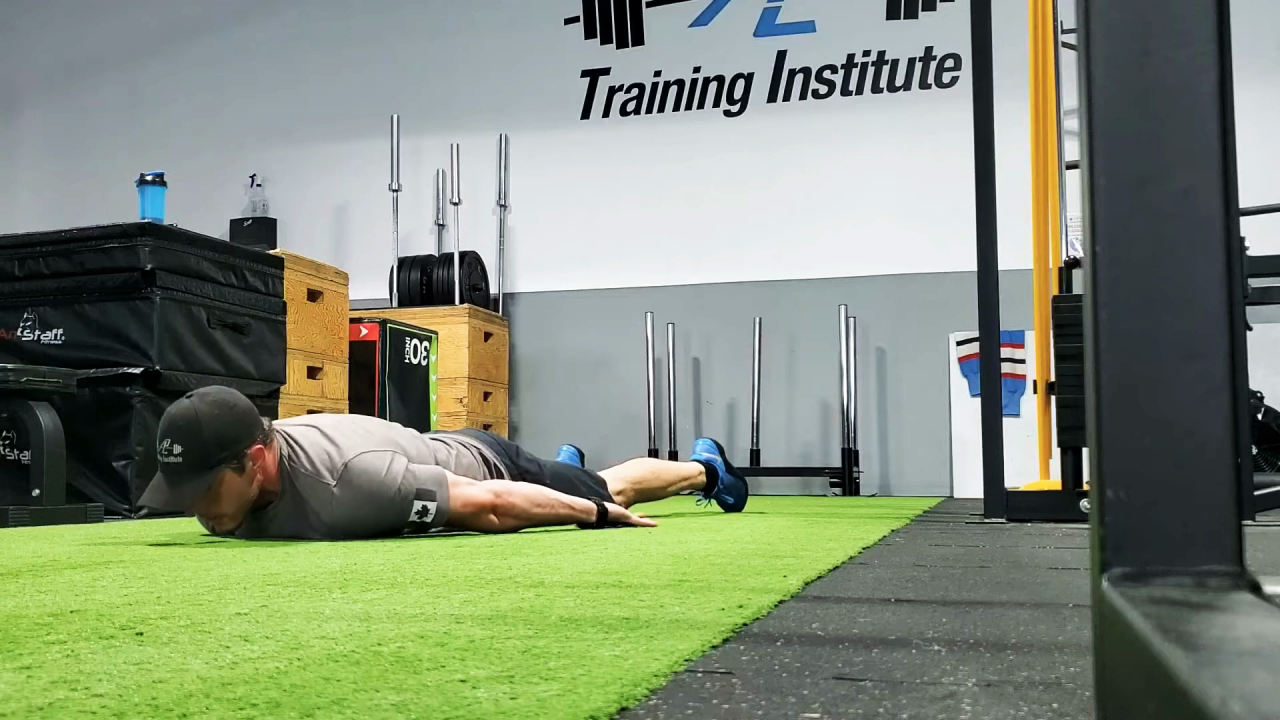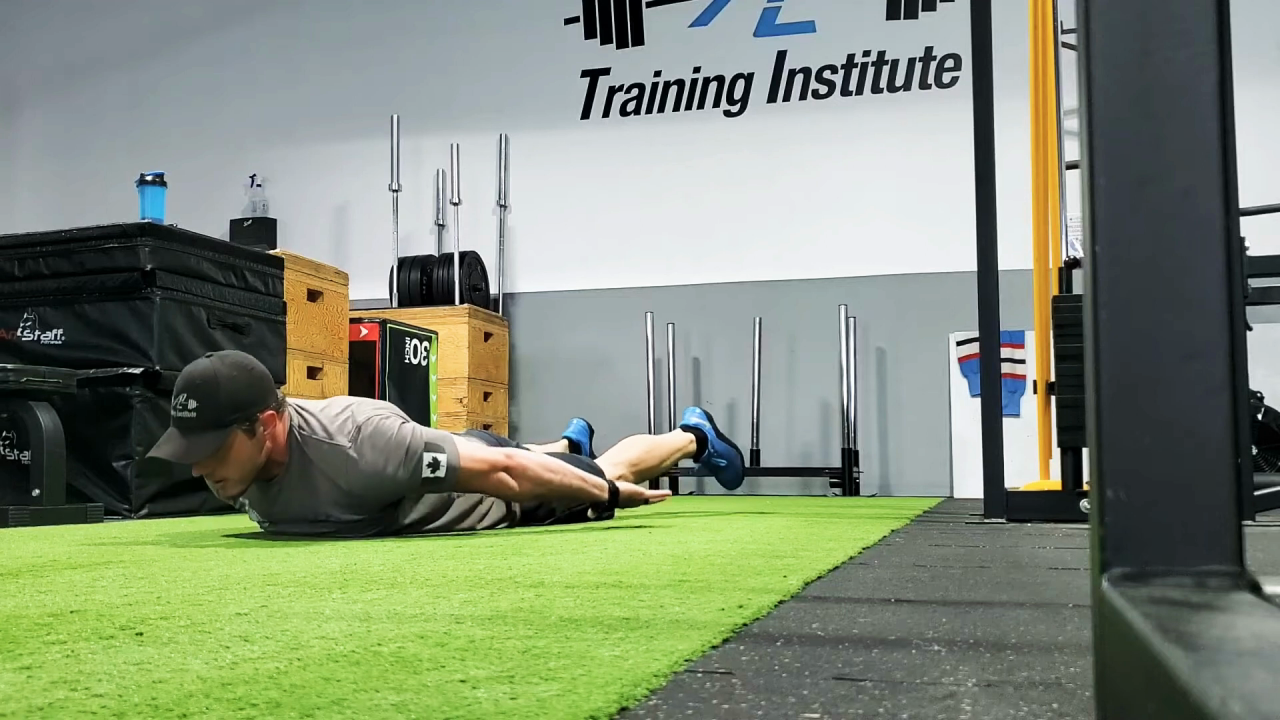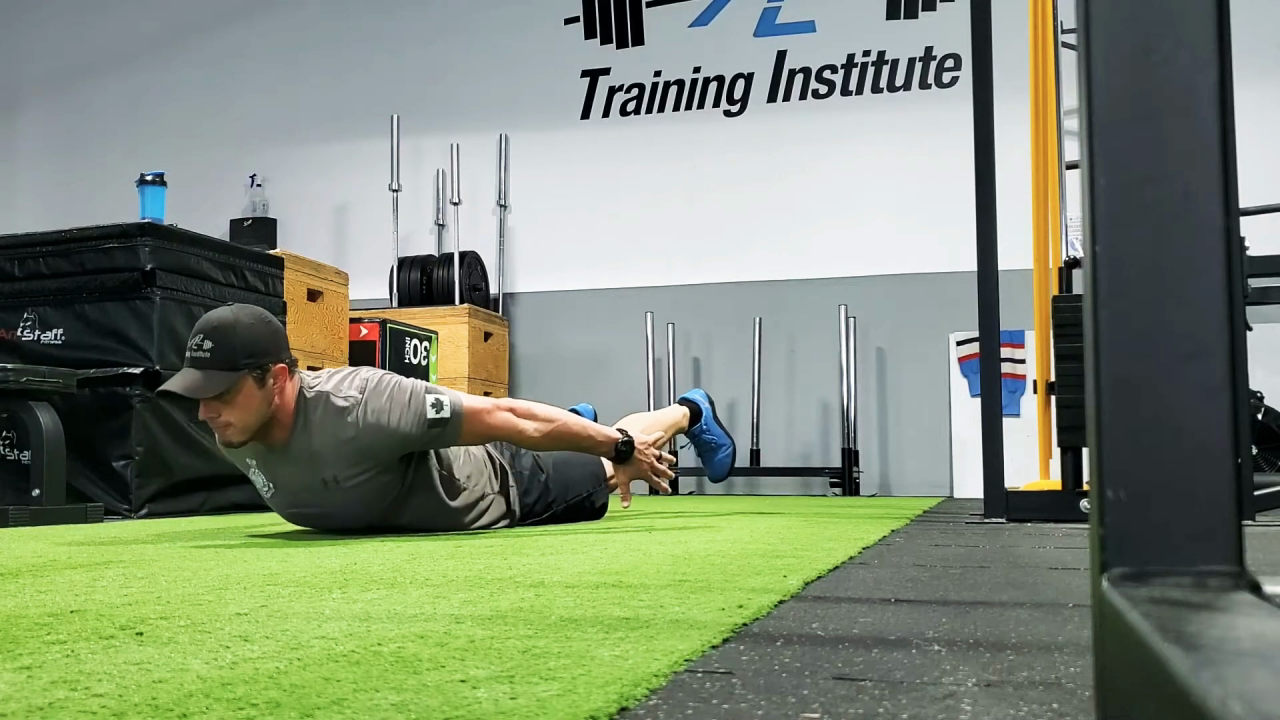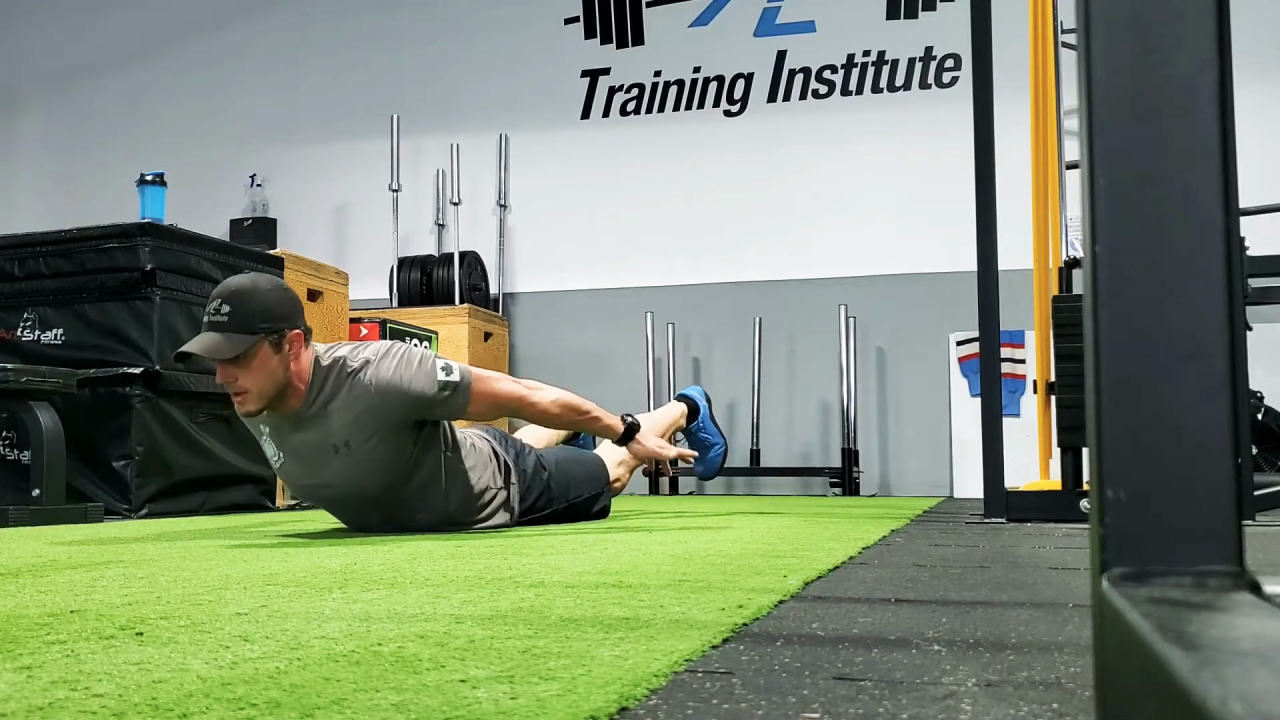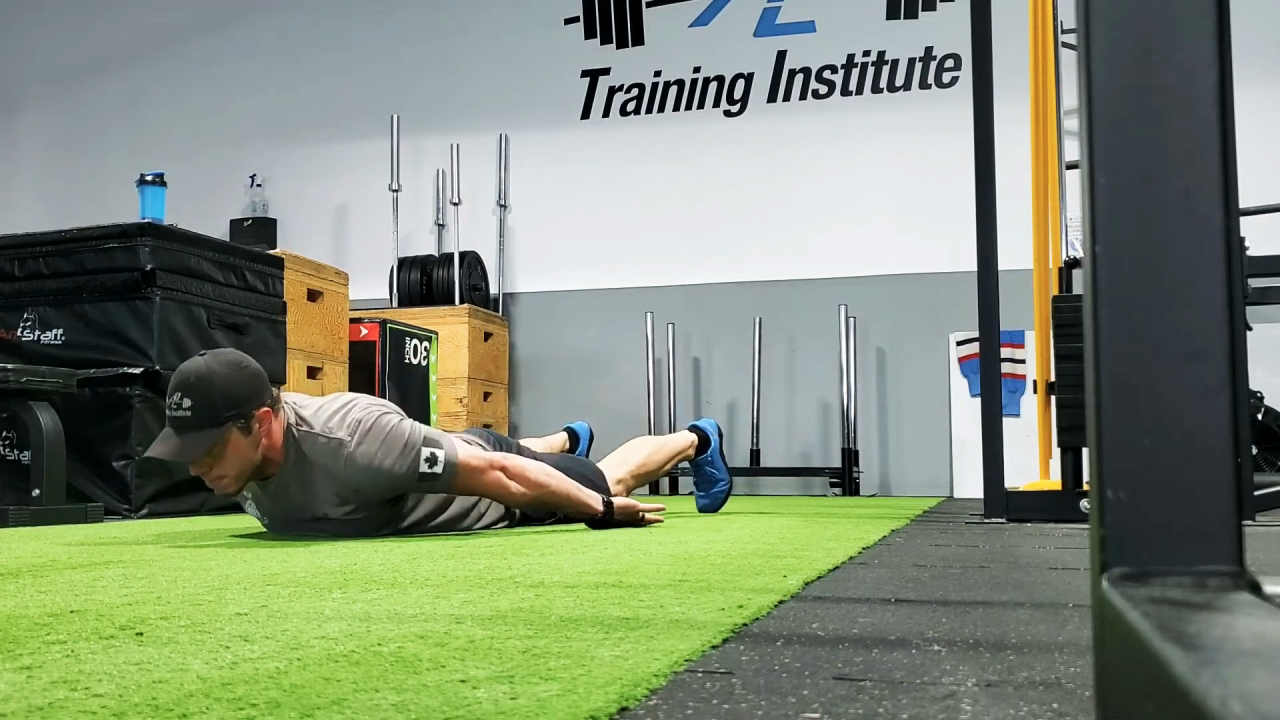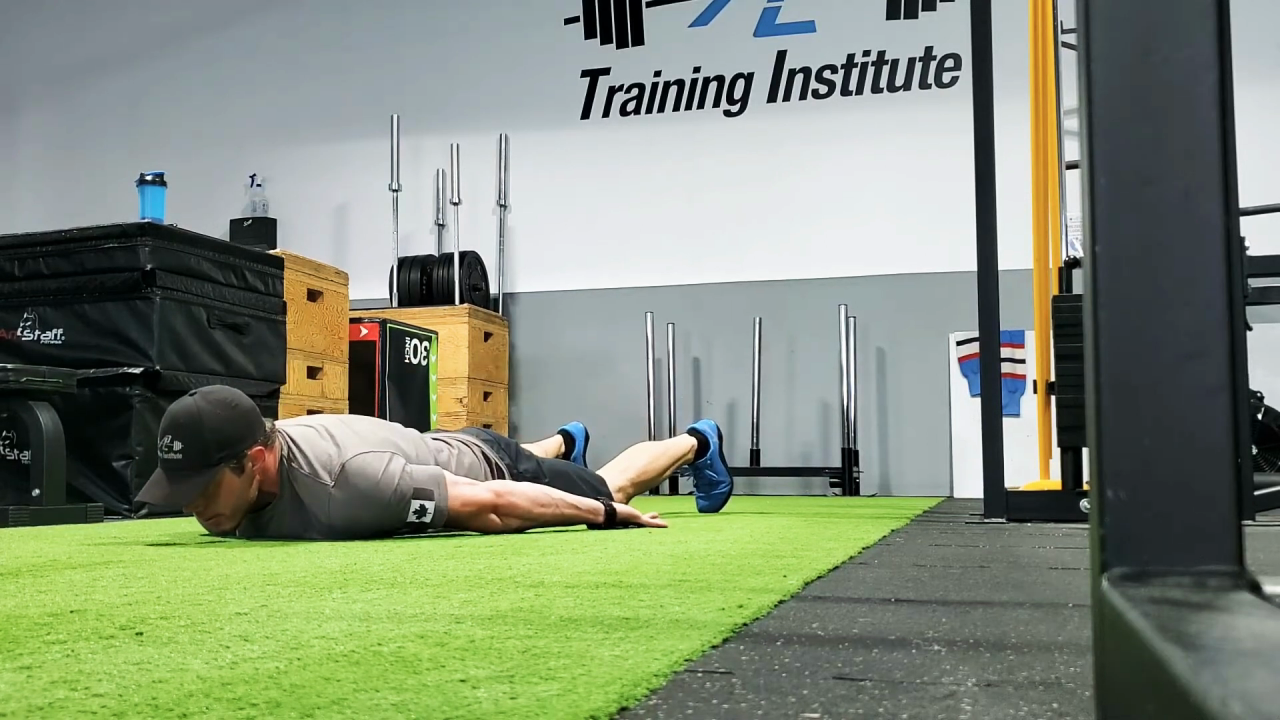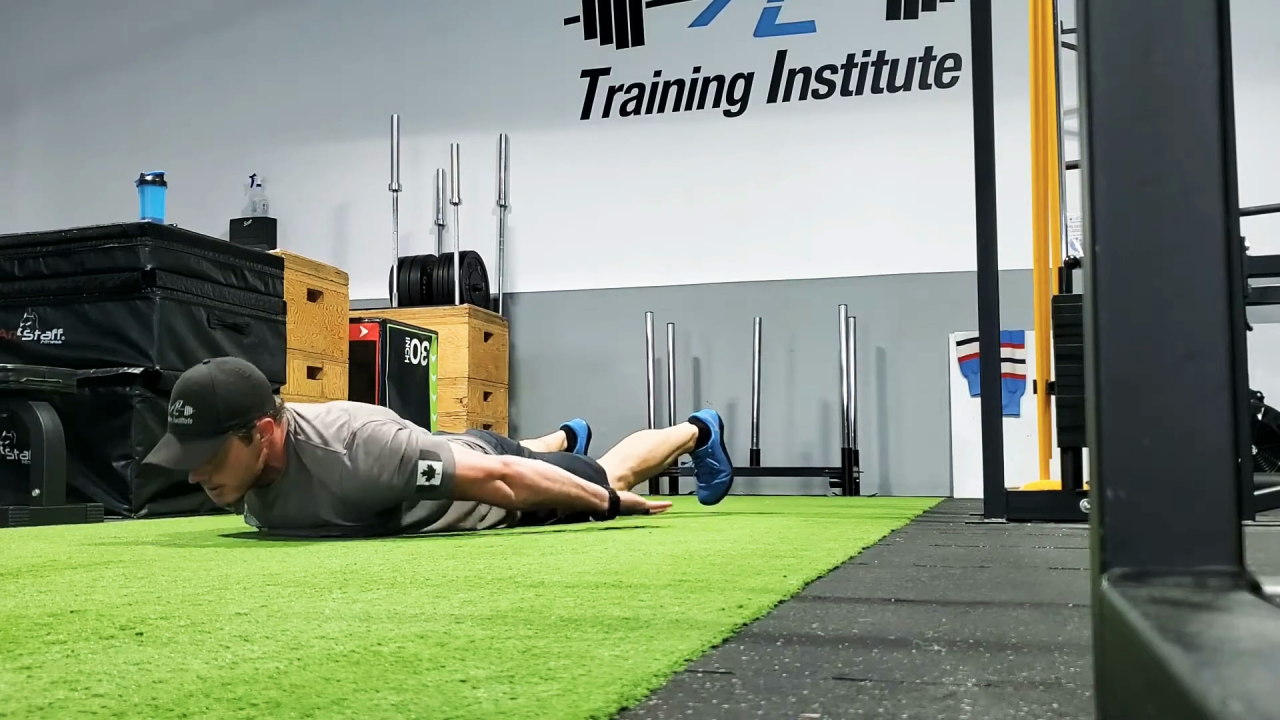
dt=0.7s
person 1, frame 1
left shoulder: (343, 479)
right shoulder: (229, 472)
left elbow: (493, 505)
left wrist: (599, 514)
left hip: (485, 470)
right hip: (437, 454)
left knee: (612, 492)
left ankle: (705, 468)
person 1, frame 2
left shoulder: (352, 446)
right shoulder: (235, 464)
left elbow: (503, 471)
left wrist: (612, 494)
left hip: (496, 499)
right hip: (444, 485)
left knee: (609, 476)
left ankle: (693, 436)
right ankle: (569, 443)
person 1, frame 3
left shoulder: (360, 408)
right shoulder: (234, 436)
left elbow: (505, 416)
left wrist: (623, 449)
left hip: (498, 495)
left knee: (605, 473)
left ankle: (689, 413)
right ankle: (575, 418)
person 1, frame 4
left shoulder: (375, 377)
right shoulder: (254, 406)
left elbow: (516, 393)
left wrist: (627, 433)
left hip: (499, 497)
left knee: (610, 472)
left ankle: (686, 410)
right ankle: (569, 423)
person 1, frame 5
left shoulder: (350, 443)
right shoulder: (241, 442)
left elbow: (500, 475)
left wrist: (607, 512)
left hip: (494, 501)
right hip: (444, 466)
left knee: (610, 482)
left ankle: (697, 440)
right ankle: (566, 439)
person 1, frame 6
left shoulder: (343, 481)
right shoulder: (239, 463)
left elbow: (494, 506)
left wrist: (612, 516)
left hip: (486, 473)
right hip: (438, 454)
left knee: (608, 488)
left ankle: (697, 443)
person 1, frame 7
left shoulder: (350, 450)
right shoulder: (240, 461)
left elbow: (501, 478)
left wrist: (614, 502)
left hip: (495, 491)
right hip: (443, 461)
left knee: (610, 476)
left ankle: (697, 433)
right ankle: (565, 439)
